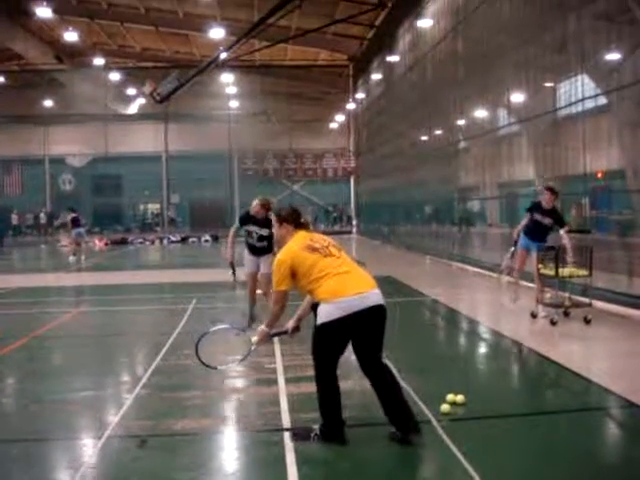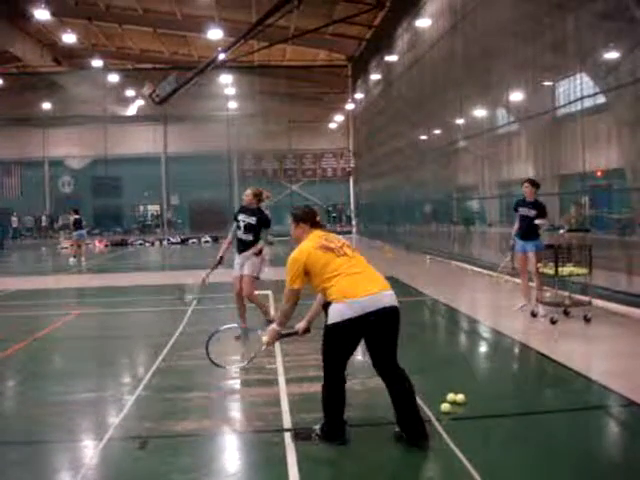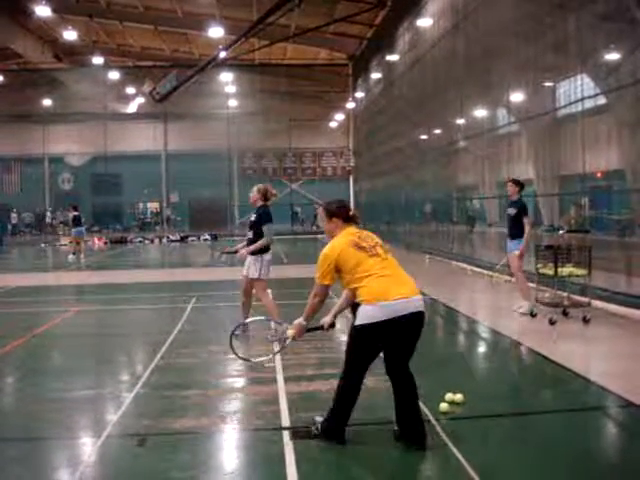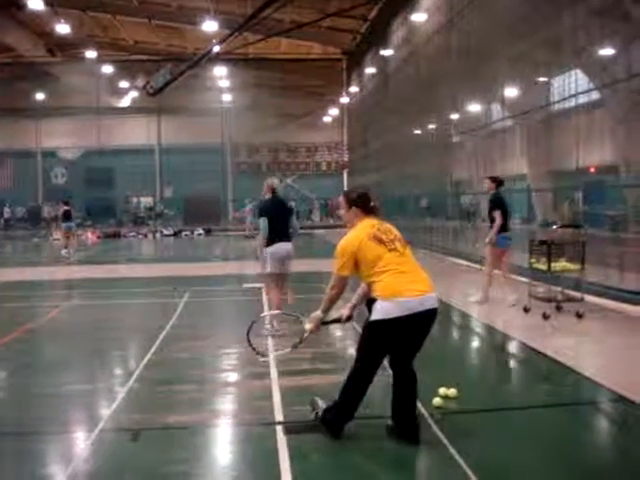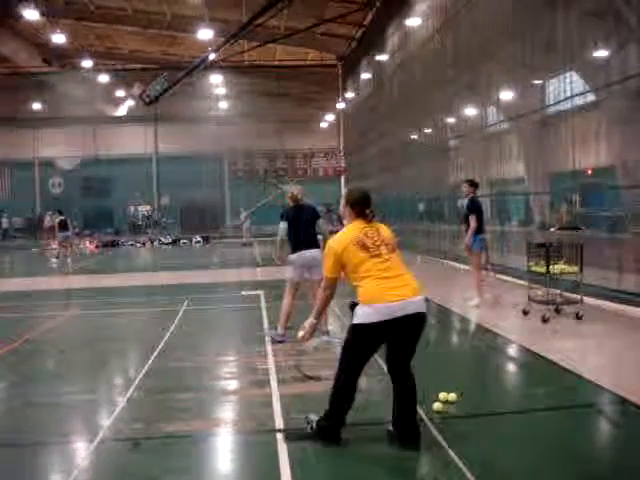
dt=0.4s
person 1, frame 1
left shoulder: (285, 256)
right shoulder: (320, 239)
left elbow: (278, 304)
left wrist: (266, 329)
right wrist: (297, 319)
left hip: (338, 309)
right hip: (372, 300)
left knee: (325, 370)
right knee: (374, 365)
left ankle: (331, 431)
right ankle: (406, 426)
person 1, frame 2
left shoulder: (300, 254)
right shoulder: (335, 240)
left elbow: (290, 301)
left wrist: (276, 328)
right wrist: (308, 320)
left hip: (350, 309)
right hip: (385, 302)
left knee: (333, 371)
right knee: (389, 368)
left ankle: (333, 430)
right ankle: (414, 431)
person 1, frame 3
left shoulder: (332, 250)
right shoulder: (369, 237)
left elbow: (319, 296)
left wrist: (302, 322)
right wrist: (333, 315)
left hip: (379, 312)
right hip: (413, 305)
left knee: (353, 372)
right knee: (400, 370)
left ankle: (332, 429)
right ankle: (413, 433)
person 1, frame 4
left shoulder: (350, 241)
right shoulder: (387, 229)
left elbow: (336, 287)
left wrist: (320, 314)
right wrist: (352, 306)
left hip: (394, 307)
right hip: (427, 302)
left knee: (364, 367)
right knee: (403, 364)
left ankle: (334, 420)
right ankle: (407, 427)
person 1, frame 5
left shoulder: (338, 242)
right shoulder: (384, 231)
left elbow: (327, 290)
left wrist: (313, 321)
left hip: (377, 311)
right hip: (414, 305)
left knee: (348, 371)
right knee: (401, 370)
left ankle: (328, 429)
right ankle: (407, 433)
person 2, frame 1
left shoulder: (271, 223)
right shoulder: (246, 217)
right elbow: (234, 230)
right wrist: (230, 250)
left hip: (266, 256)
right hip: (250, 254)
left knee: (265, 289)
right knee: (251, 288)
right ankle: (251, 313)
person 2, frame 2
left shoulder: (263, 217)
right shoulder: (241, 211)
left elbow: (263, 241)
right elbow: (233, 233)
left wrist: (251, 252)
right wrist: (223, 251)
left hip: (253, 257)
right hip: (239, 256)
left knee: (247, 293)
right knee: (238, 293)
left ankle: (268, 316)
right ankle: (243, 326)
person 2, frame 3
left shoulder: (264, 213)
right shoulder: (258, 211)
left elbow: (268, 238)
left wrist: (249, 249)
right wrist: (241, 246)
left hip: (260, 257)
right hip: (252, 256)
left knee: (262, 294)
right knee: (245, 291)
person 2, frame 4
left shoulder: (263, 206)
right shoulder: (284, 204)
left elbow: (263, 232)
right elbow: (295, 228)
left wrist: (260, 250)
left hip: (272, 249)
right hip: (287, 246)
left knee: (272, 288)
right knee: (283, 285)
person 2, frame 5
left shoulder: (286, 213)
right shoulder: (312, 210)
left elbow: (281, 235)
right elbow: (322, 231)
left wrist: (277, 253)
left hip: (297, 255)
right hip: (314, 253)
left knee: (289, 295)
right knee: (318, 294)
left ankle: (280, 333)
right ankle: (325, 331)
person 3, frame 1
left shoulder: (556, 215)
right shoulder: (535, 205)
left elbow: (564, 235)
left wrist: (569, 254)
right wrist: (517, 231)
left hip: (539, 244)
right hip: (525, 237)
left knee: (537, 274)
right knee: (518, 268)
left ankle: (540, 303)
right ankle: (514, 294)
person 3, frame 2
left shoulder: (539, 206)
right shoulder: (519, 203)
left elbow: (544, 224)
left wrist: (542, 223)
right wrist: (513, 236)
left hip: (533, 242)
right hip: (520, 241)
left knee: (535, 272)
right knee: (522, 271)
left ankle: (539, 303)
right ankle: (527, 300)
person 3, frame 3
left shoulder: (521, 204)
right shoulder: (510, 203)
left elbow: (527, 226)
left wrist: (524, 244)
left hip: (518, 242)
right hip: (511, 241)
left knee: (517, 271)
right knee: (515, 272)
left ankle: (529, 302)
right ankle: (525, 301)
person 3, frame 4
left shoulder: (494, 199)
right shoulder: (499, 198)
left elbow: (498, 220)
left wrist: (490, 236)
left hip: (498, 235)
right hip: (506, 235)
left knee: (489, 266)
right knee: (504, 267)
left ankle: (483, 295)
right ankle: (511, 296)
person 3, frame 5
left shoulder: (471, 203)
right shoulder: (475, 201)
left elbow: (473, 224)
left wrist: (467, 240)
left hip: (475, 238)
right hip: (481, 237)
left knee: (475, 269)
right knee: (479, 267)
left ankle: (479, 298)
